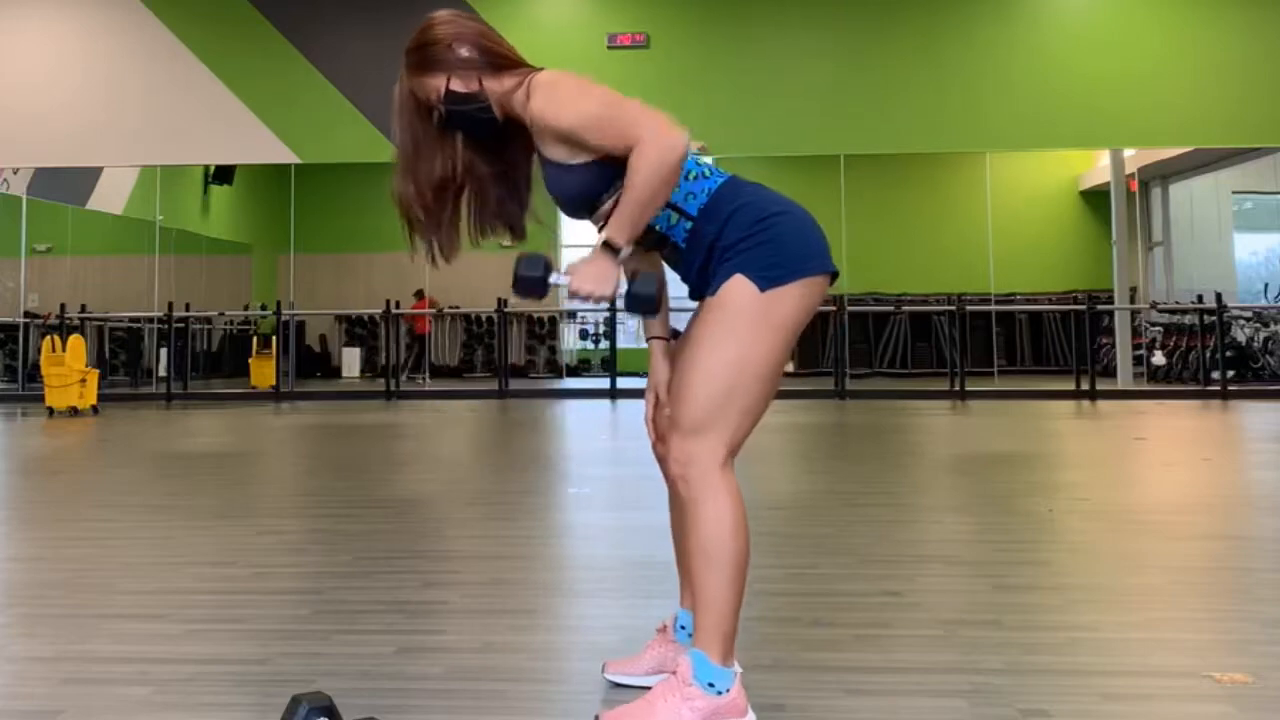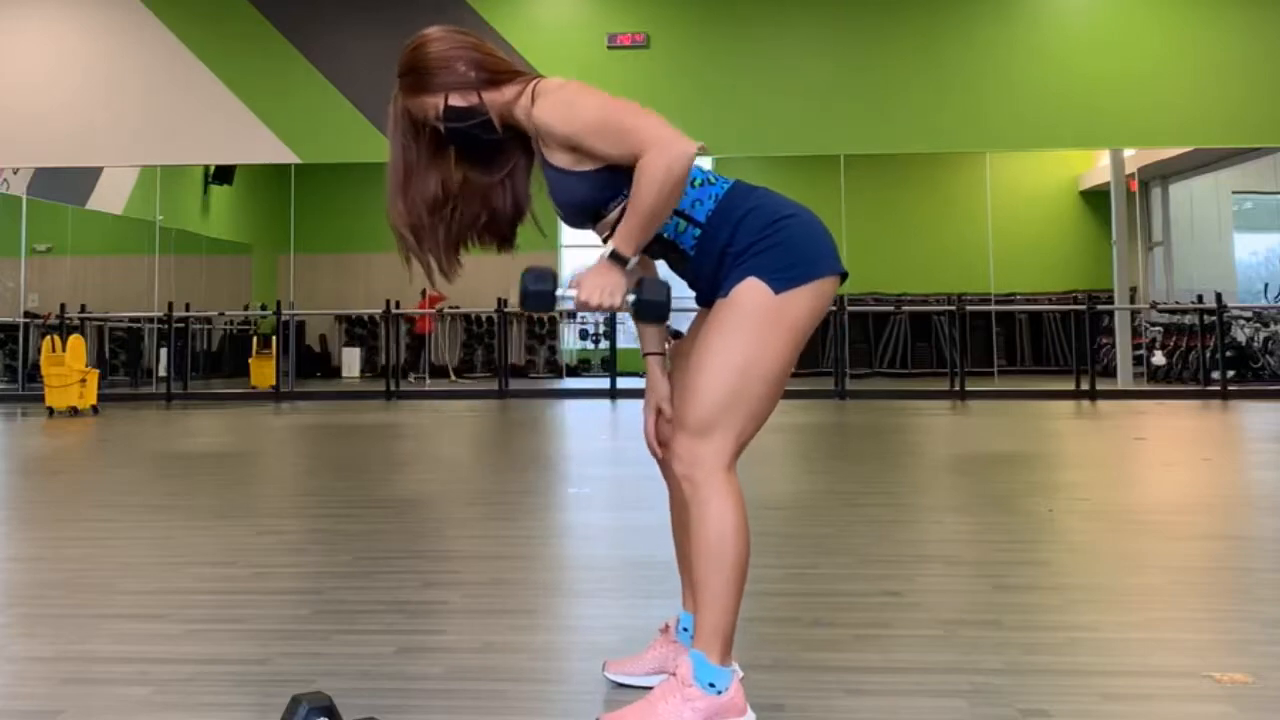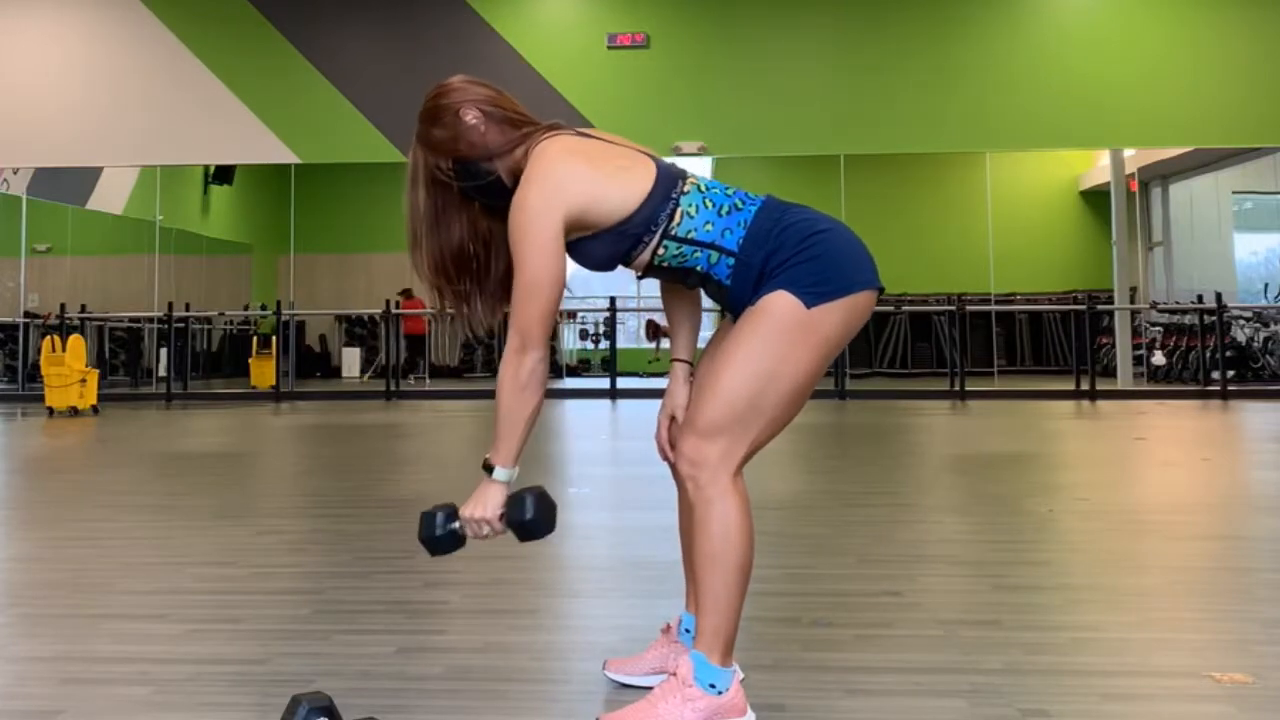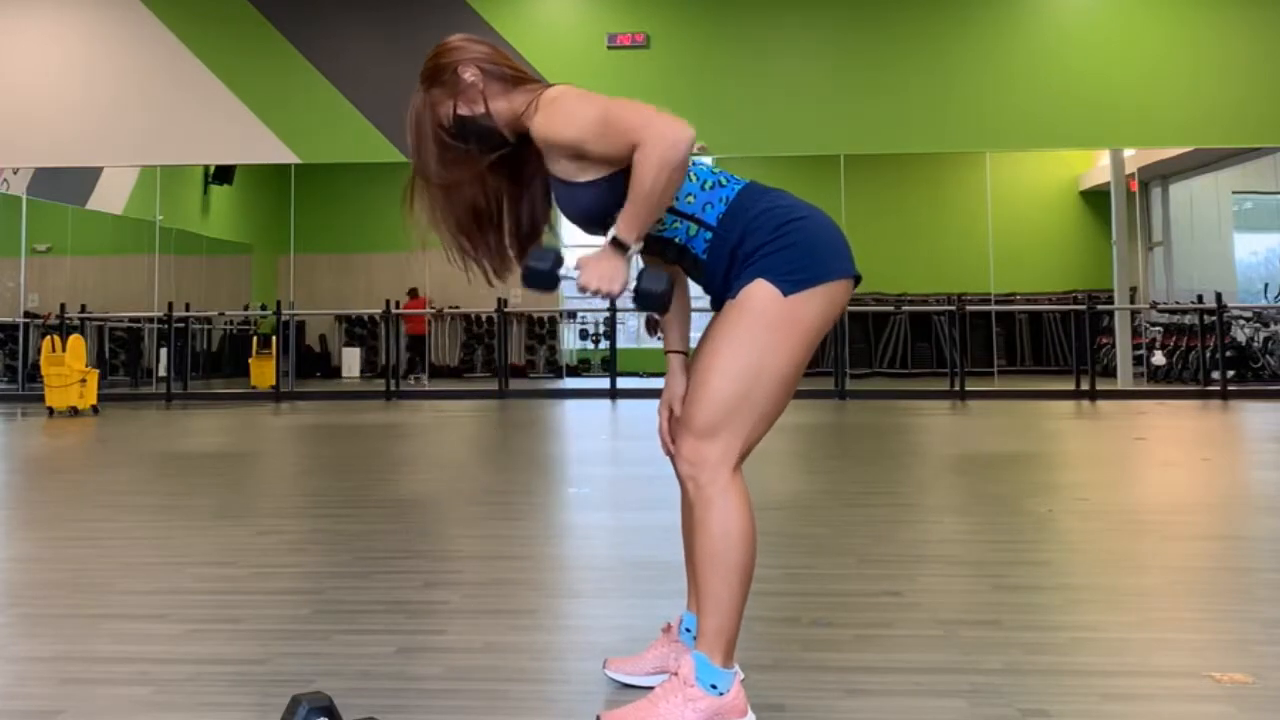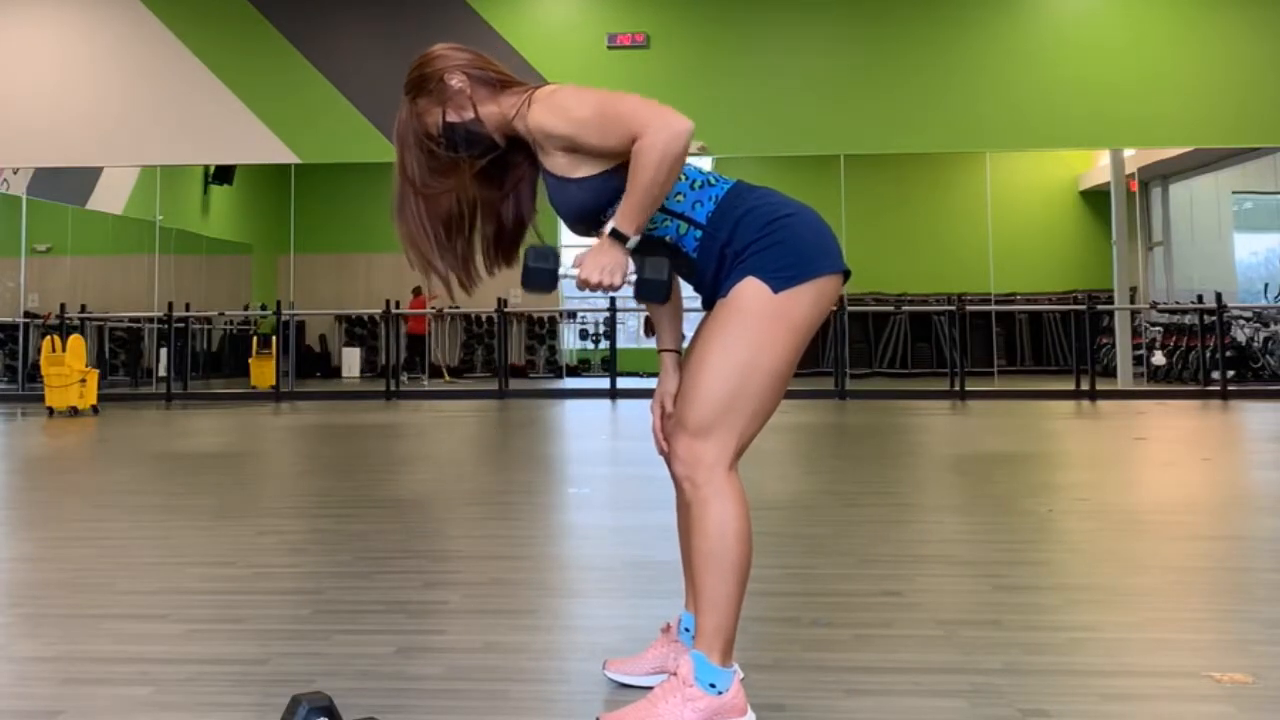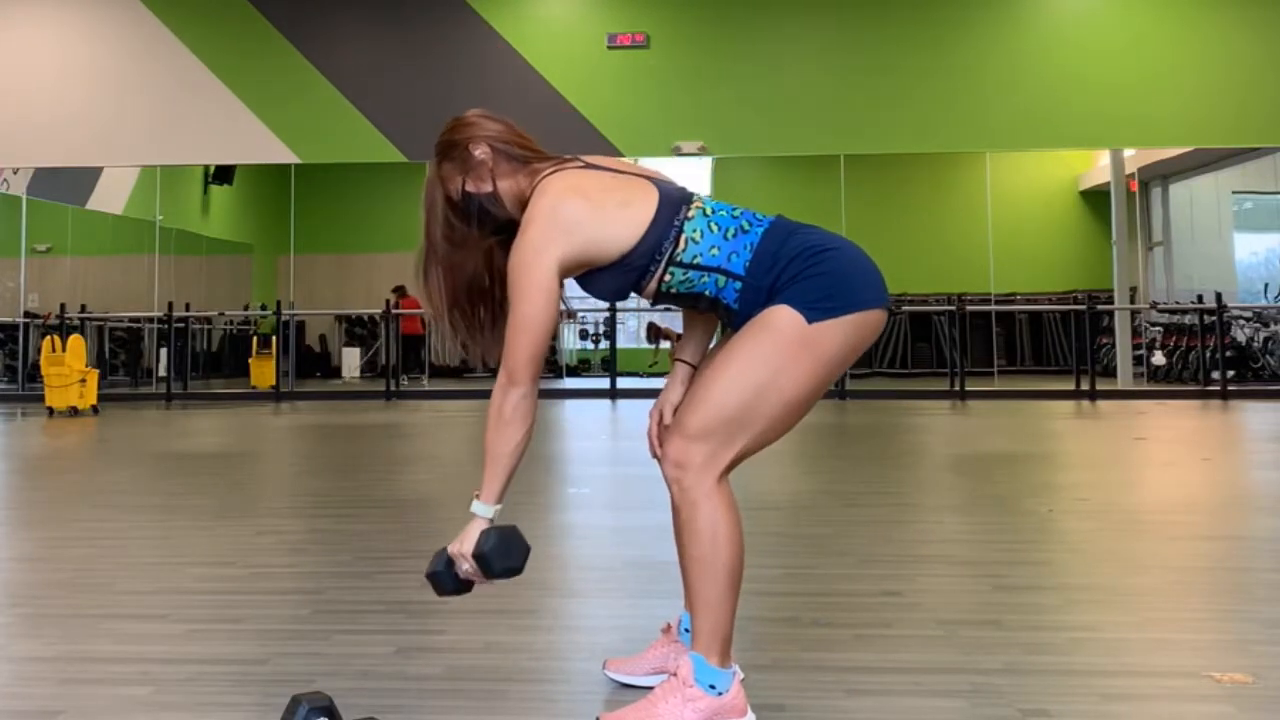
dt=0.7s
person 1, frame 1
left shoulder: (547, 98)
right shoulder: (533, 129)
left elbow: (665, 146)
right elbow: (643, 229)
left wrist: (607, 255)
right wrist: (658, 348)
left hip: (767, 250)
right hip: (754, 258)
left knee: (695, 454)
right knee: (679, 450)
right ankle: (692, 636)
person 1, frame 2
left shoulder: (550, 105)
right shoulder: (532, 139)
left elbow: (672, 154)
right elbow: (638, 239)
left wrist: (612, 265)
right wrist: (657, 363)
left hip: (777, 254)
right hip: (755, 263)
left knee: (699, 455)
right knee: (677, 450)
right ankle: (693, 636)
person 1, frame 3
left shoulder: (540, 187)
right shoulder: (572, 156)
left elbow: (528, 352)
left wrist: (496, 477)
right wrist: (681, 373)
left hip: (814, 269)
right hip: (803, 270)
left knee: (706, 457)
right knee: (692, 450)
right ankle: (695, 640)
person 1, frame 4
left shoulder: (552, 115)
right shoulder: (544, 145)
left elbow: (669, 142)
right elbow: (665, 245)
left wrist: (617, 248)
right wrist: (677, 363)
left hip: (786, 255)
right hip: (779, 258)
left knee: (706, 456)
right knee: (695, 452)
right ankle: (693, 638)
person 1, frame 5
left shoulder: (548, 111)
right shoulder: (537, 147)
left elbow: (668, 130)
right elbow: (658, 241)
left wrist: (615, 240)
right wrist: (671, 363)
left hip: (778, 251)
right hip: (769, 258)
left knee: (700, 454)
right knee: (687, 450)
right ankle: (694, 638)
person 1, frame 6
left shoulder: (544, 225)
right shoulder: (586, 182)
left elbow: (517, 386)
left wrist: (482, 512)
right wrist: (684, 372)
left hip: (823, 288)
right hip: (818, 283)
left knee: (692, 459)
right knee: (687, 452)
right ankle: (694, 642)
